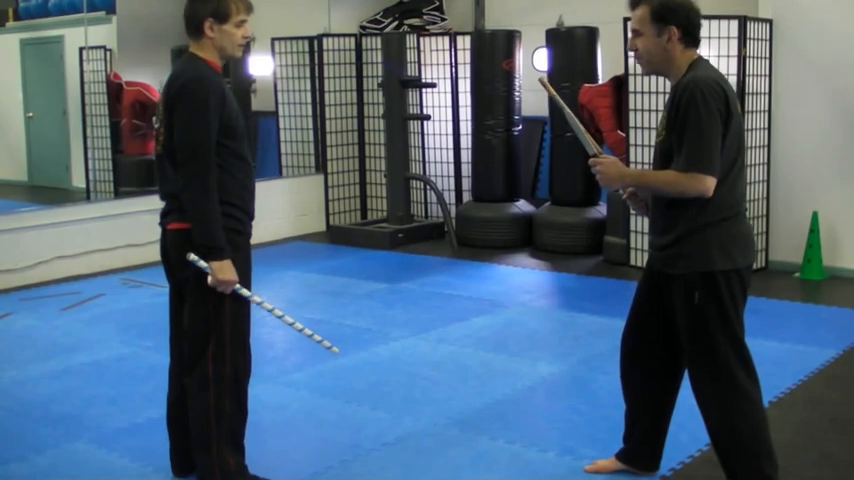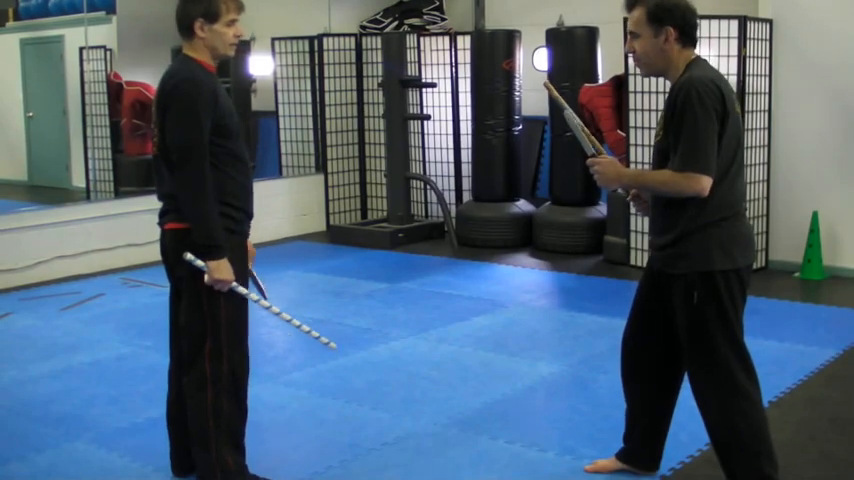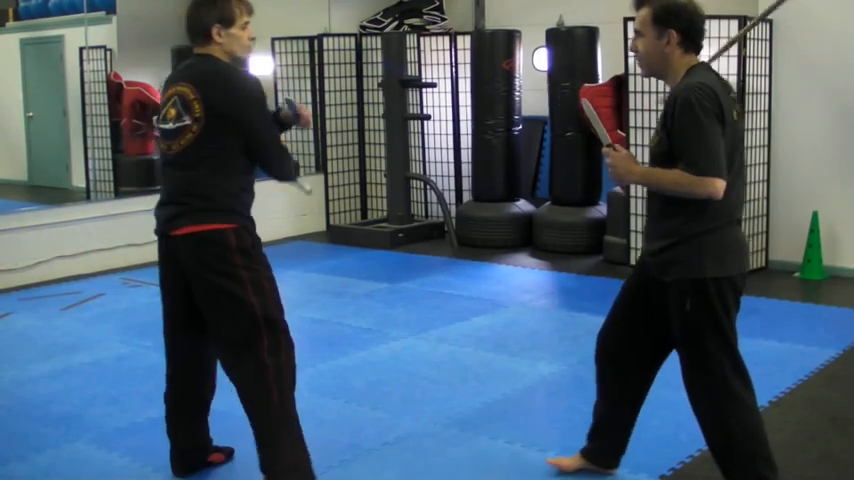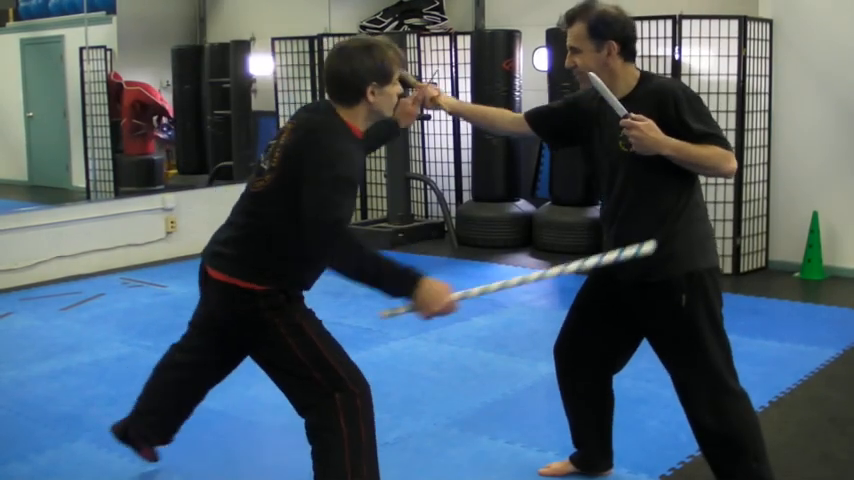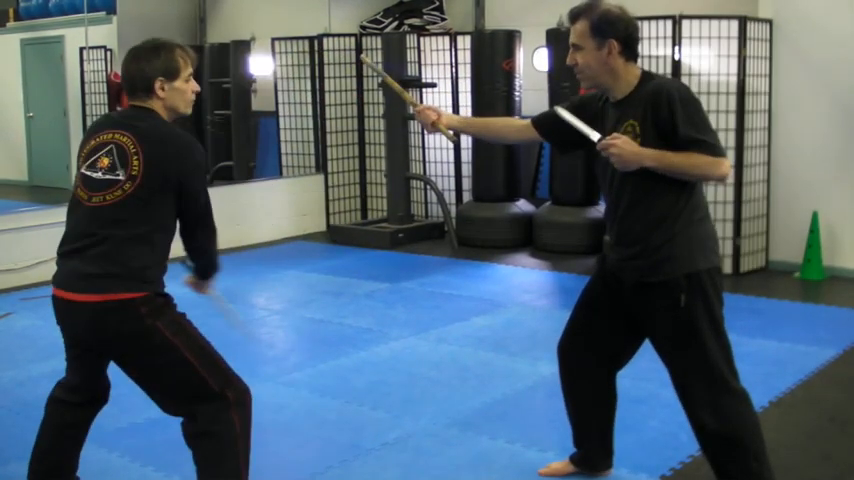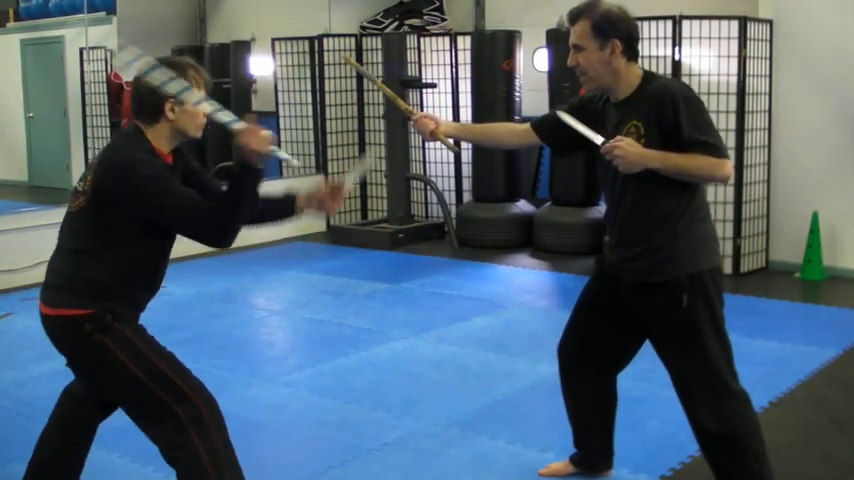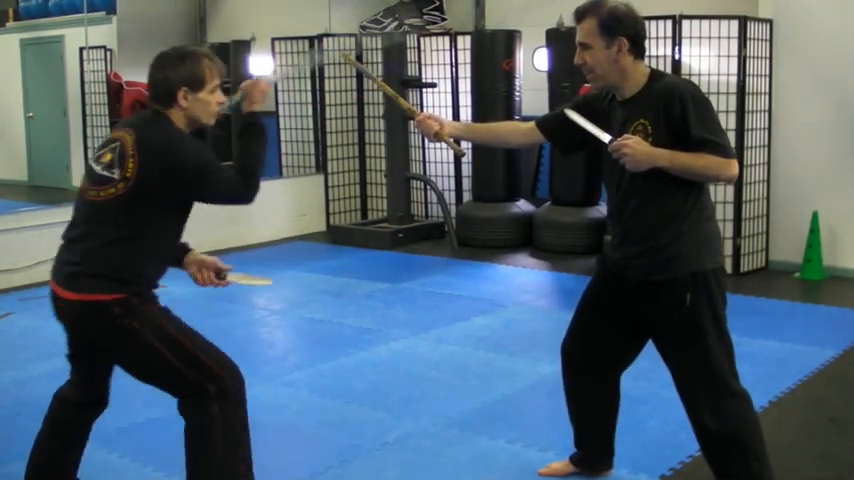
dt=0.7s
person 1, frame 1
left shoulder: (699, 89)
right shoulder: (690, 85)
left elbow: (701, 181)
left wrist: (627, 177)
right wrist: (650, 196)
left hip: (709, 258)
right hip: (678, 252)
left knee: (720, 373)
right knee: (644, 352)
person 1, frame 2
left shoulder: (695, 88)
right shoulder: (693, 83)
left elbow: (697, 181)
left wrist: (623, 177)
right wrist: (652, 195)
left hip: (707, 257)
right hip: (679, 252)
left knee: (721, 374)
right knee: (644, 352)
person 1, frame 3
left shoulder: (693, 95)
right shoulder: (707, 87)
left elbow: (711, 183)
left wrist: (636, 172)
left hip: (702, 265)
right hip: (670, 258)
left knee: (716, 381)
right knee: (618, 349)
person 1, frame 4
left shoulder: (667, 95)
right shoulder: (587, 107)
left elbow: (725, 162)
right elbow: (517, 123)
left wrist: (661, 143)
right wrist: (453, 105)
left hip: (680, 268)
right hip: (619, 265)
left knee: (709, 386)
right knee: (577, 355)
person 1, frame 5
left shoulder: (666, 95)
right shoulder: (594, 107)
left elbow: (718, 167)
right elbow: (524, 129)
left wrist: (643, 156)
right wrist: (453, 122)
left hip: (680, 269)
right hip: (621, 264)
left knee: (710, 388)
right knee: (580, 354)
person 1, frame 6
left shoulder: (669, 97)
right shoulder: (594, 108)
left elbow: (721, 168)
right elbow: (522, 134)
left wrist: (647, 157)
right wrist: (449, 128)
left hip: (681, 270)
right hip: (621, 265)
left knee: (711, 390)
right knee: (580, 356)
person 1, frame 7
left shoulder: (676, 96)
right shoulder: (598, 106)
left elbow: (727, 167)
right elbow: (527, 132)
left wrist: (655, 156)
right wrist: (453, 128)
left hip: (685, 270)
right hip: (624, 264)
left knee: (712, 390)
right knee: (583, 357)
person 2, frame 1
left shoulder: (191, 78)
right shoulder: (199, 83)
right elbow: (197, 176)
right wrist: (218, 254)
left hip: (191, 239)
right hip: (208, 243)
left knee: (192, 352)
right knee: (221, 357)
person 2, frame 2
left shoulder: (192, 79)
right shoulder: (190, 84)
right elbow: (191, 176)
left wrist: (236, 236)
right wrist: (215, 252)
left hip: (197, 238)
right hip: (204, 243)
left knee: (192, 351)
right knee: (219, 357)
person 2, frame 3
left shoulder: (177, 83)
right shoulder: (233, 82)
right elbow: (271, 155)
left wrist: (285, 116)
right wrist: (288, 163)
left hip: (174, 232)
right hip: (219, 234)
left knee: (189, 347)
right knee: (264, 349)
person 2, frame 4
left shoulder: (318, 117)
right shoulder: (329, 147)
right elbow: (332, 242)
left wrist: (396, 123)
right wrist: (413, 285)
left hip: (225, 270)
right hip: (255, 288)
left knee: (196, 357)
right knee: (340, 395)
left ankle: (141, 430)
person 2, frame 5
left shoulder: (99, 131)
right shoulder: (177, 146)
right elbow: (198, 224)
right wrist: (205, 270)
left hip: (69, 295)
right hip: (127, 303)
left knee: (83, 386)
right knee: (222, 399)
person 2, frame 6
left shoulder: (147, 152)
right shoulder: (136, 168)
left elbow: (215, 207)
right elbow: (217, 228)
left wrist: (301, 199)
right wrist: (250, 161)
left hip: (72, 304)
right hip: (87, 316)
left knee: (96, 390)
right knee: (190, 411)
person 2, frame 7
left shoulder: (129, 133)
right shoulder: (174, 151)
right elbow: (242, 188)
left wrist: (184, 256)
right wrist: (252, 116)
left hip: (71, 290)
right hip: (111, 302)
left knee: (87, 390)
right knee: (218, 387)
